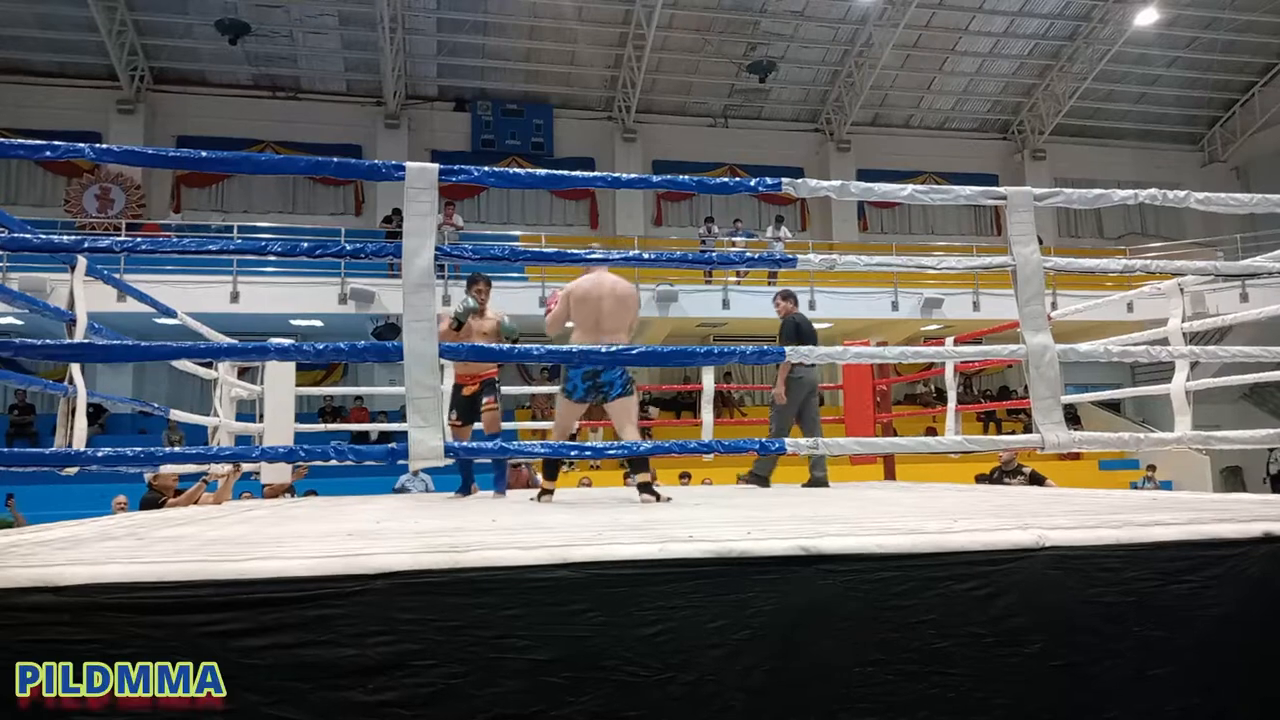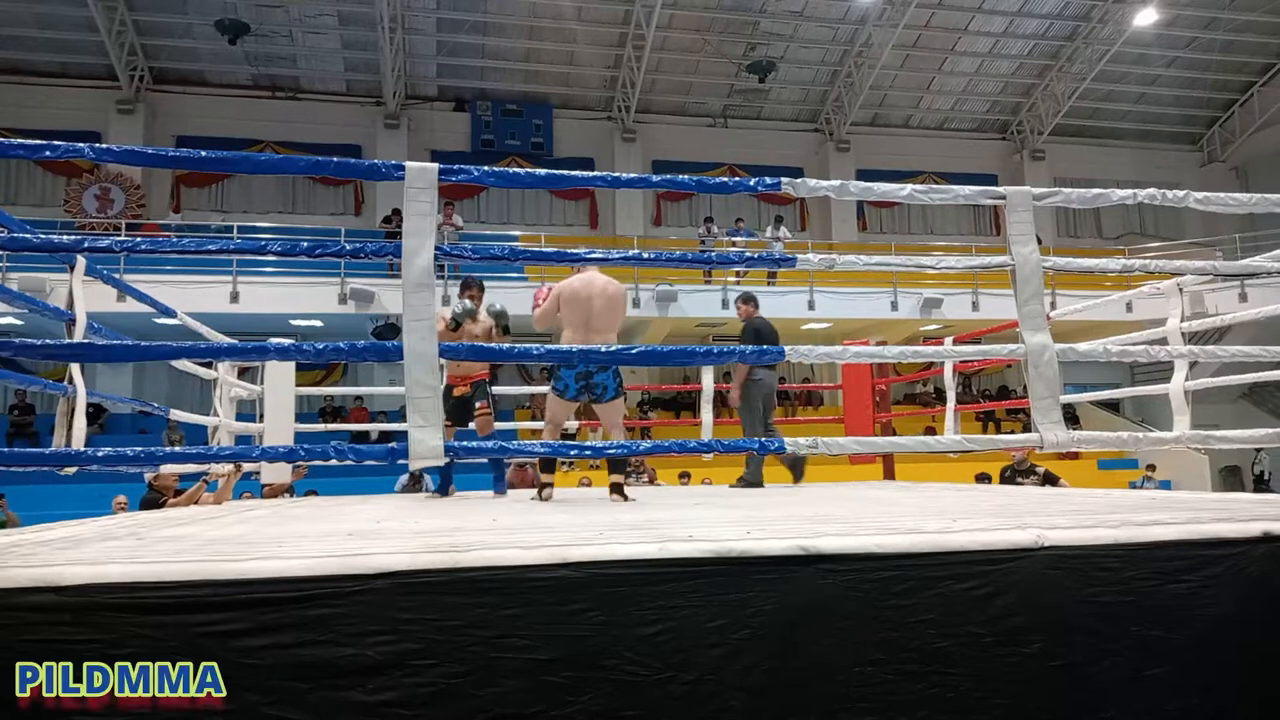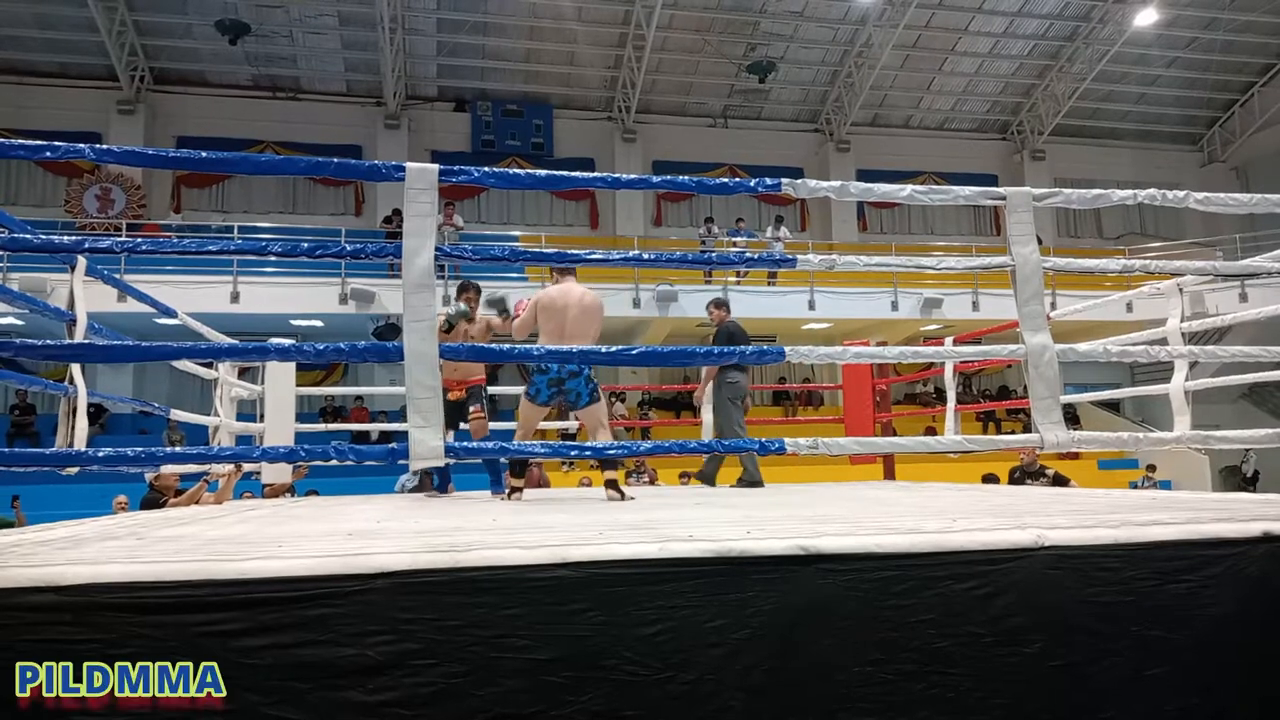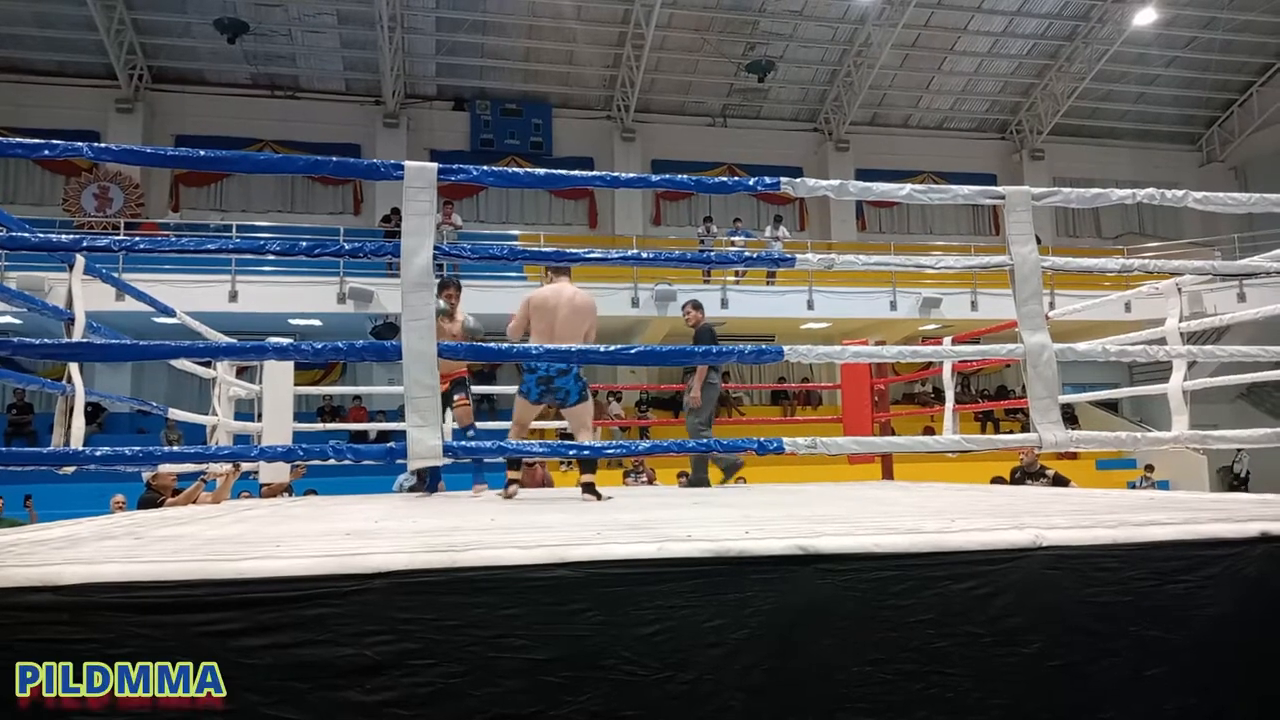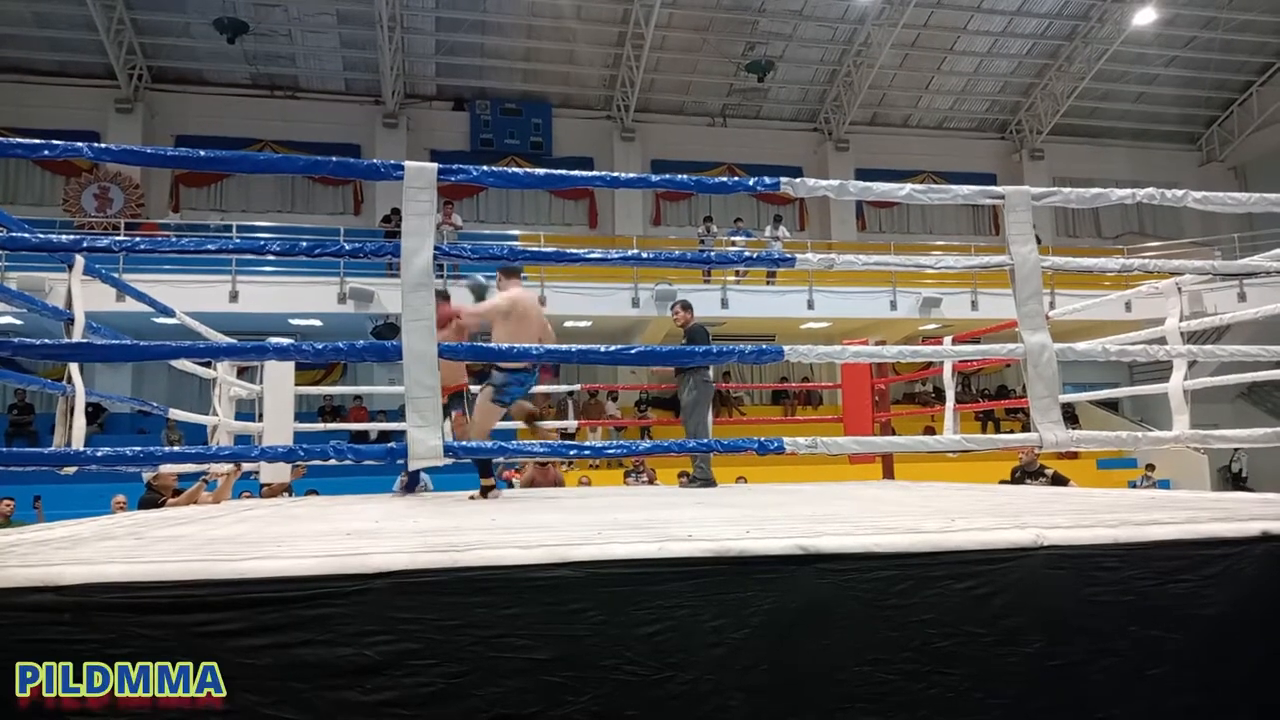
dt=0.4s
person 1, frame 1
left shoulder: (574, 288)
right shoulder: (628, 289)
left elbow: (551, 329)
left wrist: (553, 307)
left hip: (581, 364)
right hip: (613, 364)
left knee: (560, 431)
right knee: (629, 430)
left ankle: (546, 489)
right ankle: (645, 487)
person 1, frame 2
left shoulder: (563, 287)
right shoulder: (618, 289)
left elbow: (539, 324)
left wrist: (539, 302)
left hip: (570, 364)
right hip: (604, 364)
left knee: (552, 425)
right knee: (615, 429)
left ankle: (546, 484)
right ankle: (617, 488)
person 1, frame 3
left shoulder: (542, 297)
right shoulder: (595, 300)
left elbow: (518, 333)
left wrist: (519, 314)
left hip: (545, 369)
right hip: (578, 371)
left knee: (524, 431)
right knee: (601, 429)
left ankle: (515, 488)
right ankle: (612, 485)
person 1, frame 4
left shoulder: (535, 296)
right shoulder: (588, 301)
left elbow: (513, 334)
left wrist: (519, 320)
left hip: (536, 368)
right hip: (568, 370)
left knee: (519, 426)
right knee: (584, 431)
left ankle: (512, 482)
right ankle: (589, 487)
person 1, frame 5
left shoulder: (508, 299)
right shoulder: (532, 301)
left elbow: (473, 314)
right elbow: (550, 338)
left wrist: (457, 310)
left hip: (507, 376)
right hip: (526, 373)
left knee: (477, 432)
left ankle: (488, 487)
right ankle: (529, 417)
person 2, frame 1
left shoulder: (498, 319)
right shoulder: (452, 316)
right elbow: (440, 341)
left wrist: (512, 339)
right wrist: (458, 320)
left hip: (488, 380)
right hip: (462, 383)
left knee: (492, 426)
right knee: (459, 436)
left ankle: (500, 483)
right ankle: (467, 484)
person 2, frame 2
left shoulder: (489, 321)
right shoulder: (445, 317)
left wrist: (503, 326)
right wrist: (455, 321)
left hip: (479, 382)
right hip: (453, 384)
left knee: (485, 428)
right knee: (442, 436)
left ankle: (499, 483)
right ankle: (445, 485)
person 2, frame 3
left shoulder: (485, 322)
right shoulder: (443, 320)
left elbow: (508, 326)
left wrist: (503, 311)
right wrist: (449, 323)
left hip: (474, 386)
right hip: (449, 388)
left knee: (480, 432)
left ankle: (497, 485)
right ankle: (443, 483)
person 2, frame 4
left shoulder: (464, 320)
left wrist: (475, 339)
left hip: (457, 378)
left knee: (465, 419)
left ankle: (478, 476)
right ankle: (434, 481)
person 2, frame 5
left shoulder: (459, 323)
right shoulder: (425, 331)
left elbow: (477, 318)
left wrist: (480, 298)
left hip: (456, 391)
right hip: (433, 394)
left knee: (464, 436)
right knee: (417, 436)
left ankle: (488, 476)
right ankle: (412, 479)
person 3, frame 1
left shoulder: (790, 322)
right shoulder: (807, 323)
left wrist: (780, 384)
left hip: (796, 375)
right hip: (811, 375)
left knee: (779, 426)
right knee: (812, 427)
left ankle: (761, 473)
right ankle: (819, 476)
person 3, frame 2
left shoulder: (751, 326)
right shoulder: (770, 327)
left wrist: (735, 387)
right wrist: (773, 393)
left hip: (755, 378)
right hip: (770, 377)
left knee: (752, 430)
right knee: (766, 427)
left ankle: (752, 477)
right ankle: (793, 458)
person 3, frame 3
left shoulder: (724, 330)
right shoulder: (741, 332)
left wrist: (702, 387)
right wrist: (746, 396)
left hip: (727, 380)
right hip: (741, 380)
left knee: (735, 430)
right knee: (721, 430)
left ankle: (752, 477)
right ankle: (708, 474)
person 3, frame 4
left shoulder: (703, 331)
right shoulder: (704, 332)
left wrist: (696, 388)
right wrist: (692, 386)
left hip: (704, 383)
right hip: (705, 384)
left knee: (696, 426)
right knee: (699, 427)
left ankle: (729, 461)
right ankle: (699, 476)
person 3, frame 5
left shoulder: (697, 330)
right shoulder: (687, 335)
left hip: (697, 382)
right hip: (689, 383)
left knee: (697, 430)
right knee: (692, 430)
left ankle: (703, 476)
right ankle: (699, 475)
